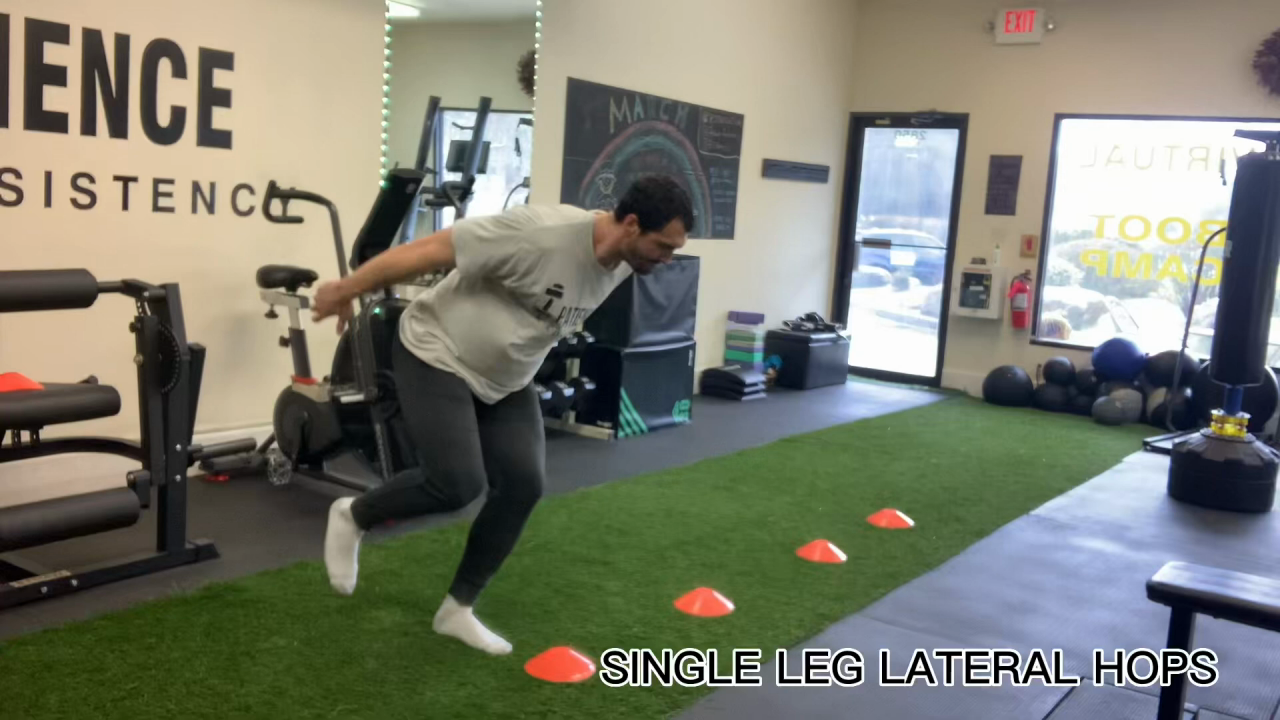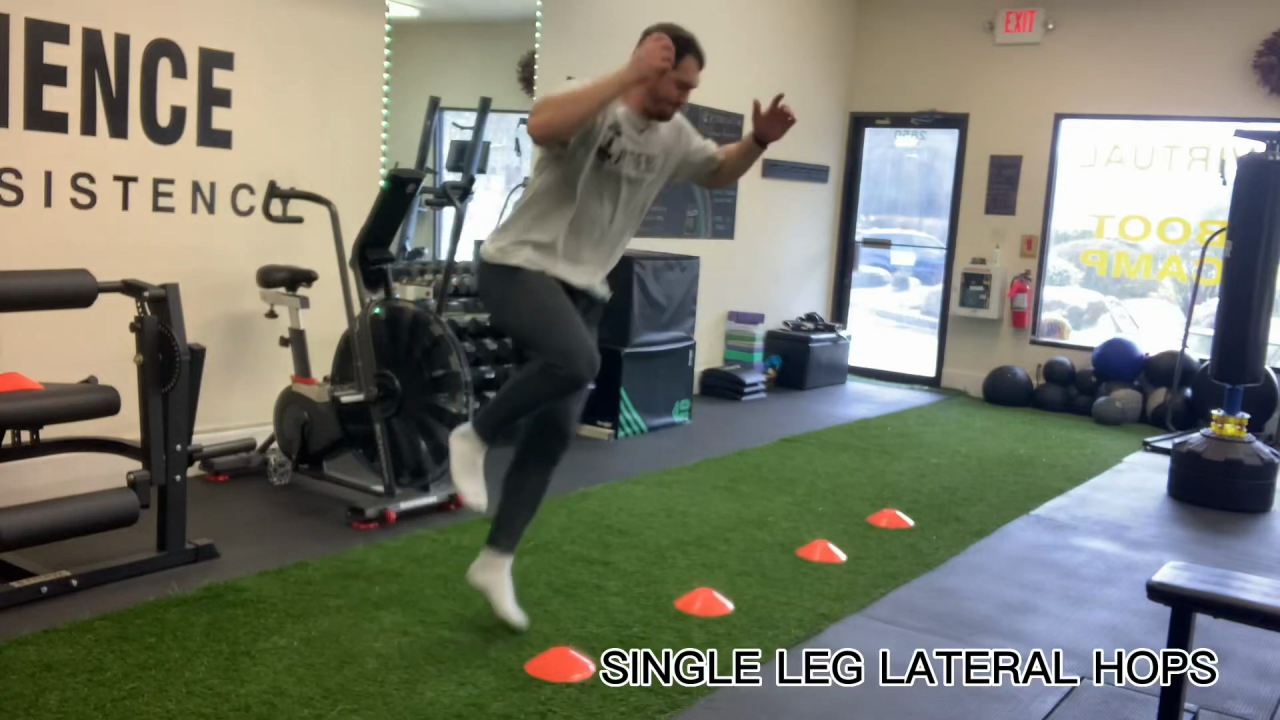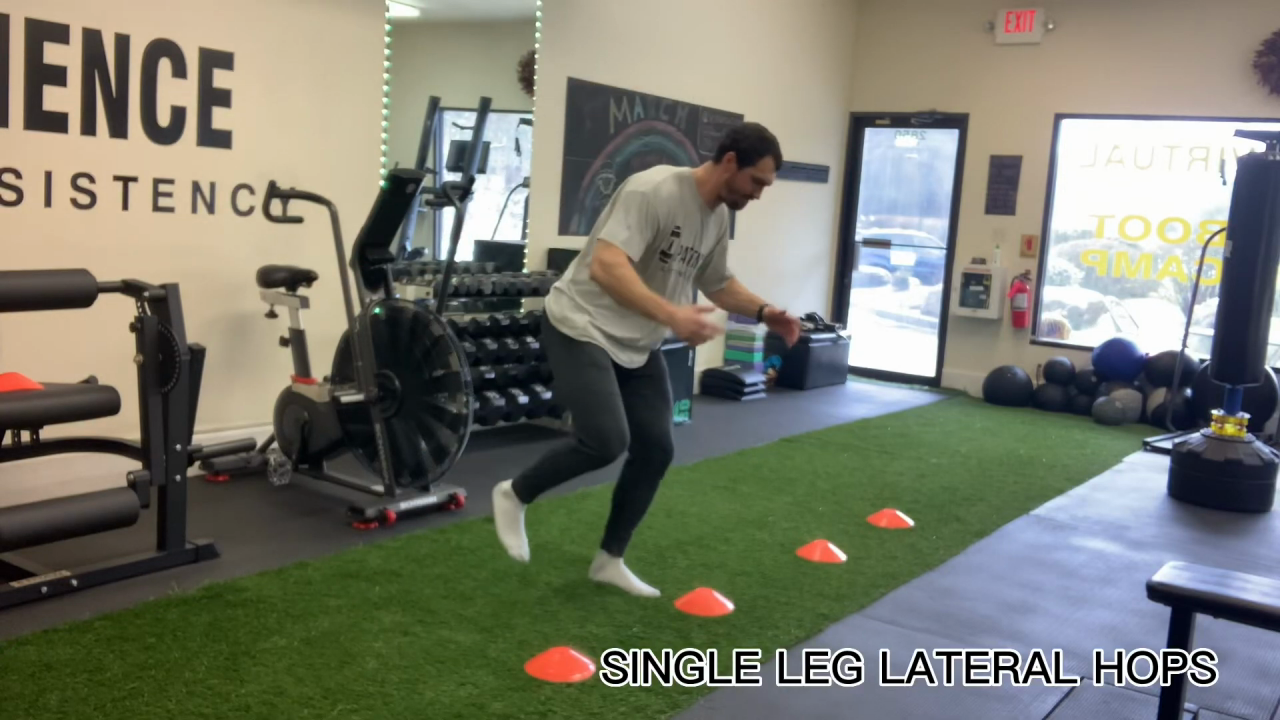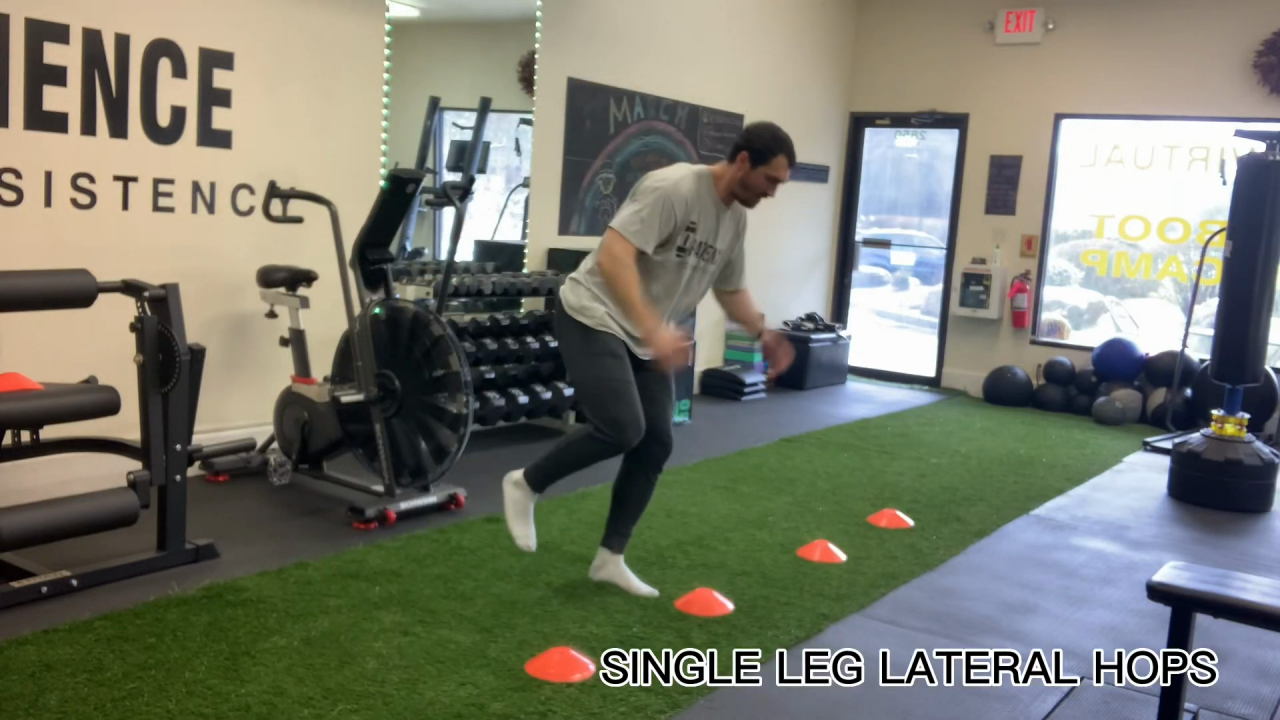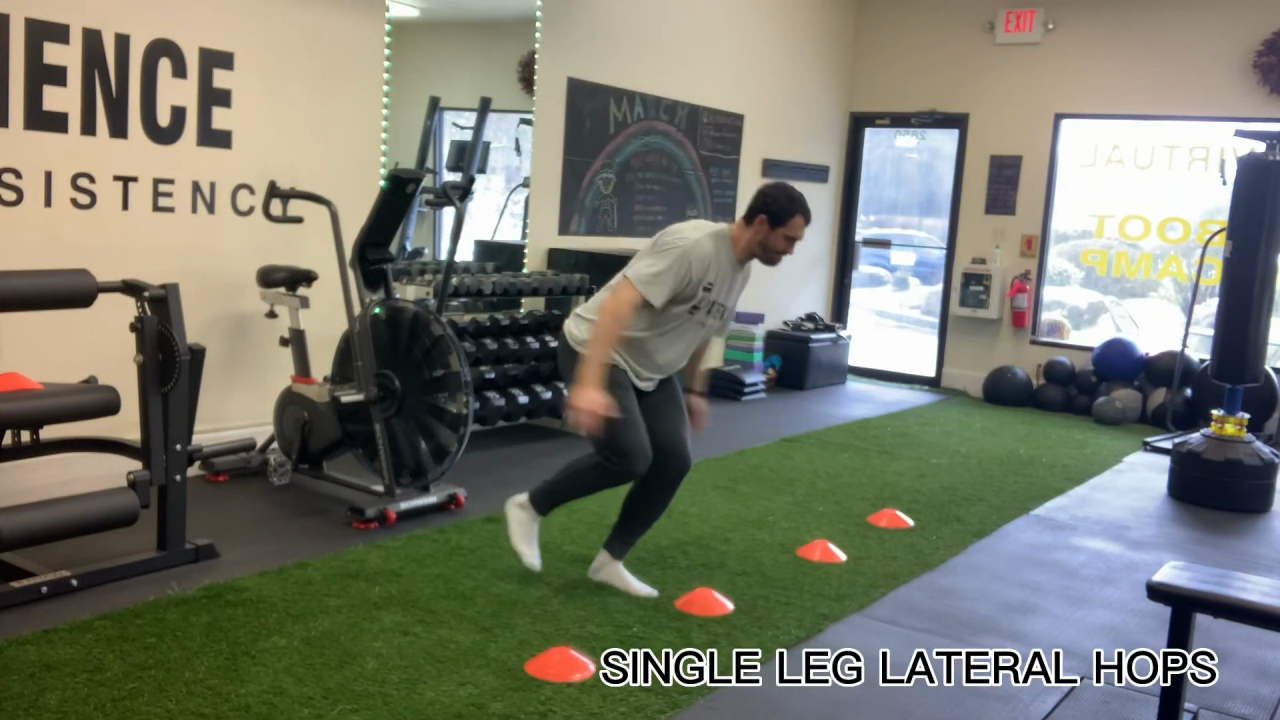
dt=0.5s
person 1, frame 1
left shoulder: (618, 267)
right shoulder: (543, 233)
right elbow: (435, 250)
right wrist: (349, 289)
left hip: (505, 378)
right hip: (439, 357)
left knee: (522, 484)
right knee: (456, 485)
left ankle: (457, 608)
right ankle: (352, 516)
person 1, frame 2
left shoulder: (674, 136)
right shoulder: (592, 104)
left elbow: (722, 169)
right elbow: (542, 126)
left wrist: (760, 139)
right wrist: (629, 77)
left hip: (578, 289)
right hip: (519, 268)
left knee: (555, 428)
right knee: (575, 364)
left ankle: (494, 564)
right ankle: (475, 435)
person 1, frame 3
left shoulder: (719, 219)
right shoulder: (652, 191)
left elbow: (719, 282)
right elbow: (604, 265)
left wrist: (766, 314)
right wrist: (669, 313)
left hip: (636, 344)
right hip: (580, 328)
left knee: (654, 452)
right knee: (605, 442)
left ankle: (610, 561)
right ankle: (514, 496)
person 1, frame 4
left shoulder: (735, 219)
right shoulder: (670, 188)
left elbow: (731, 290)
right elbow: (614, 253)
left wrist: (765, 334)
right wrist: (654, 327)
left hip: (642, 338)
right hip: (593, 318)
left knee: (654, 445)
right knee: (622, 429)
left ankle: (609, 558)
right ankle: (526, 484)
person 1, frame 5
left shoulder: (740, 269)
right shoulder: (692, 248)
right elbow: (620, 304)
left wrist: (692, 393)
right wrist: (589, 384)
left hip: (649, 366)
right hip: (600, 356)
left knee: (673, 463)
right knee: (631, 460)
left ankle: (609, 561)
right ankle: (529, 508)
